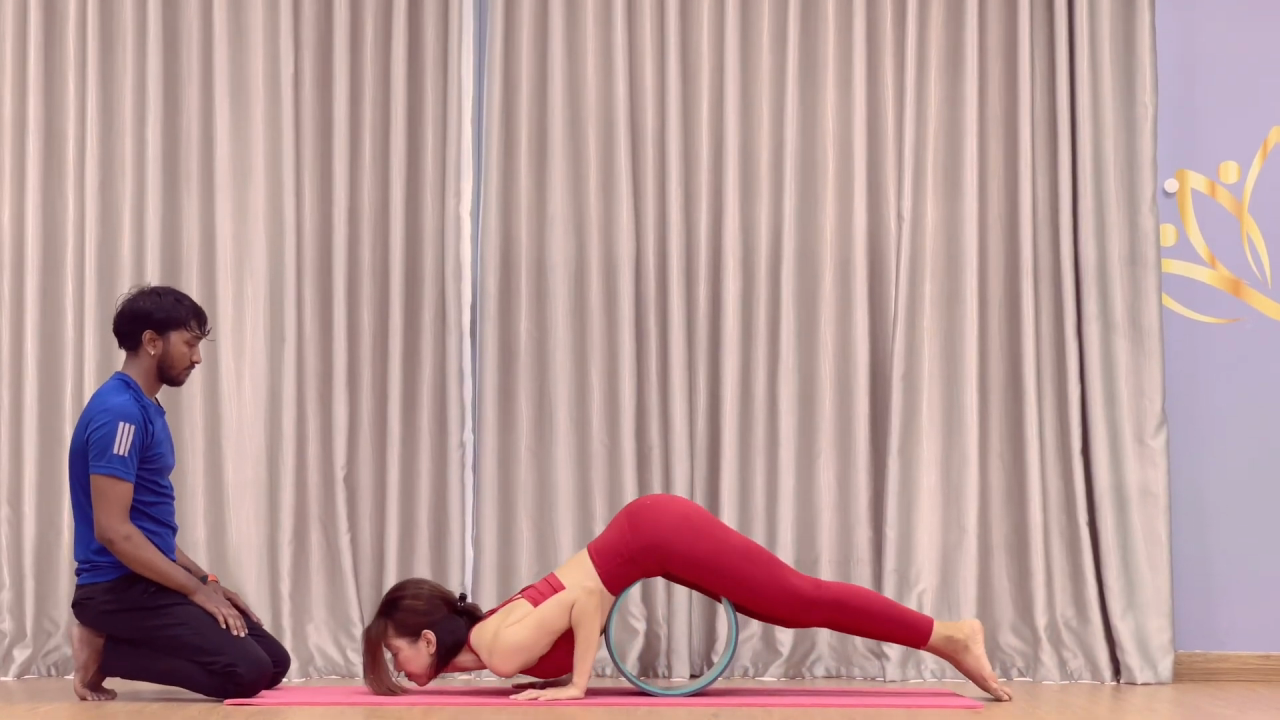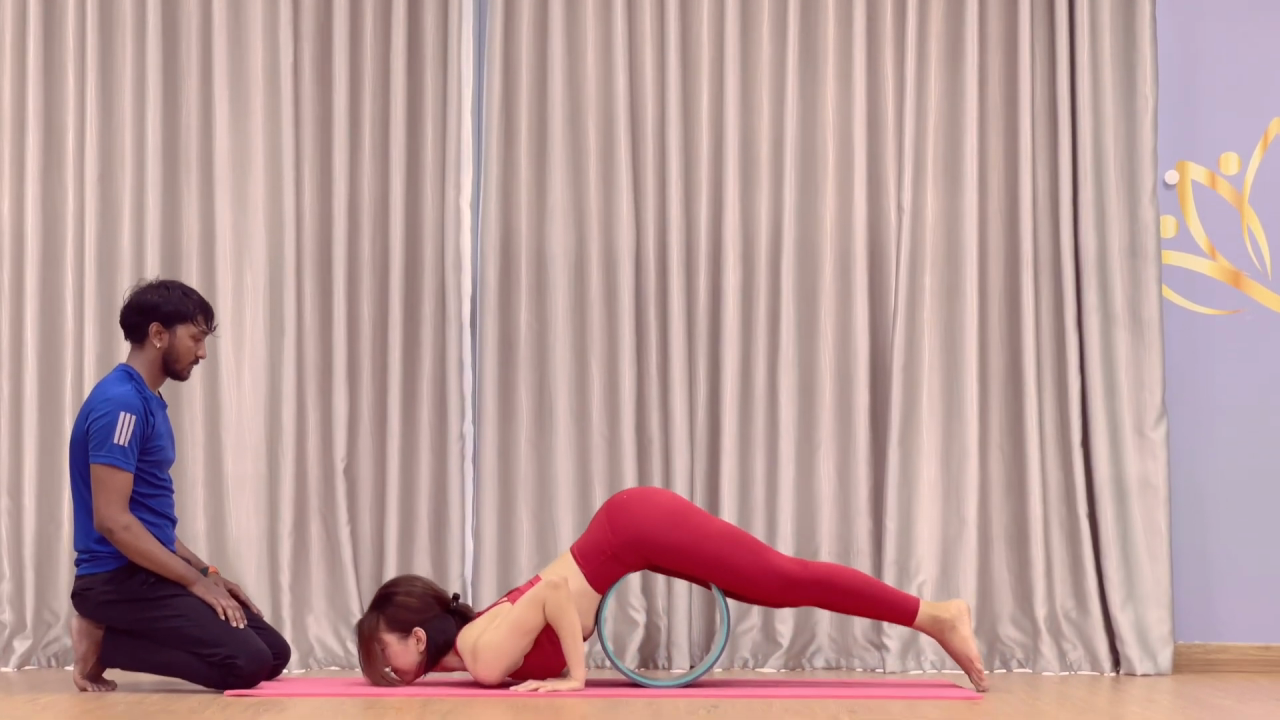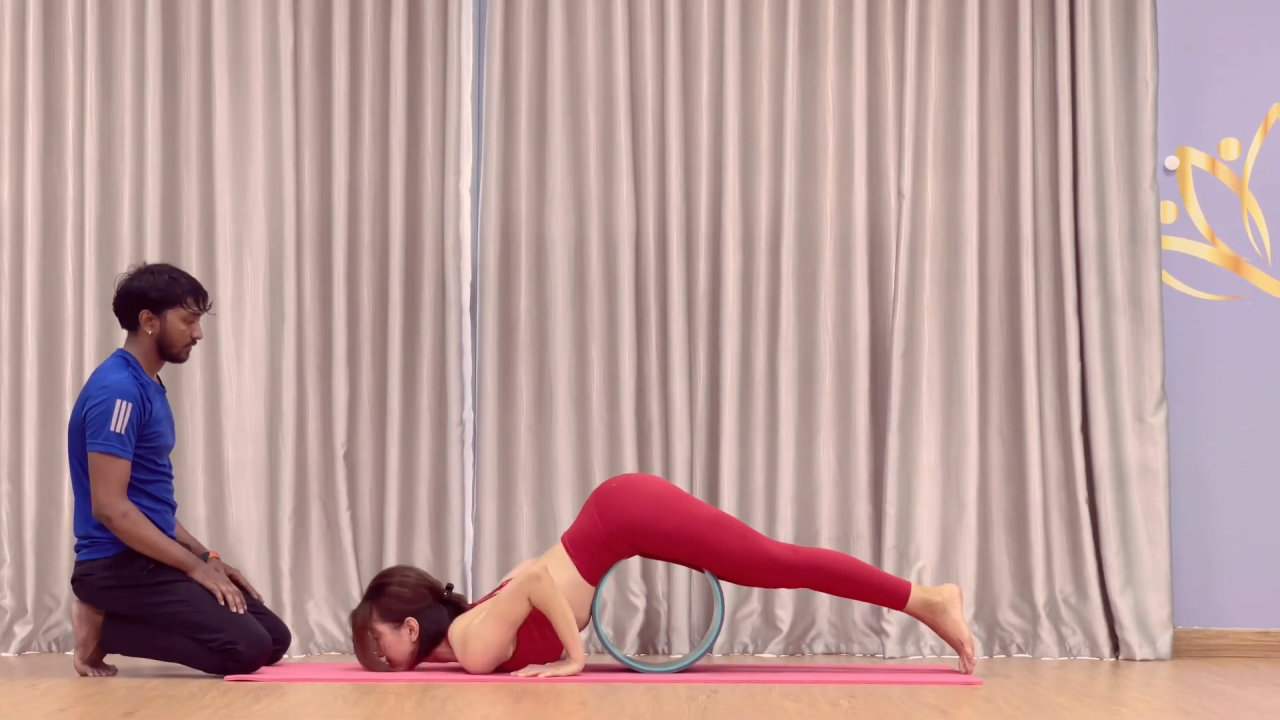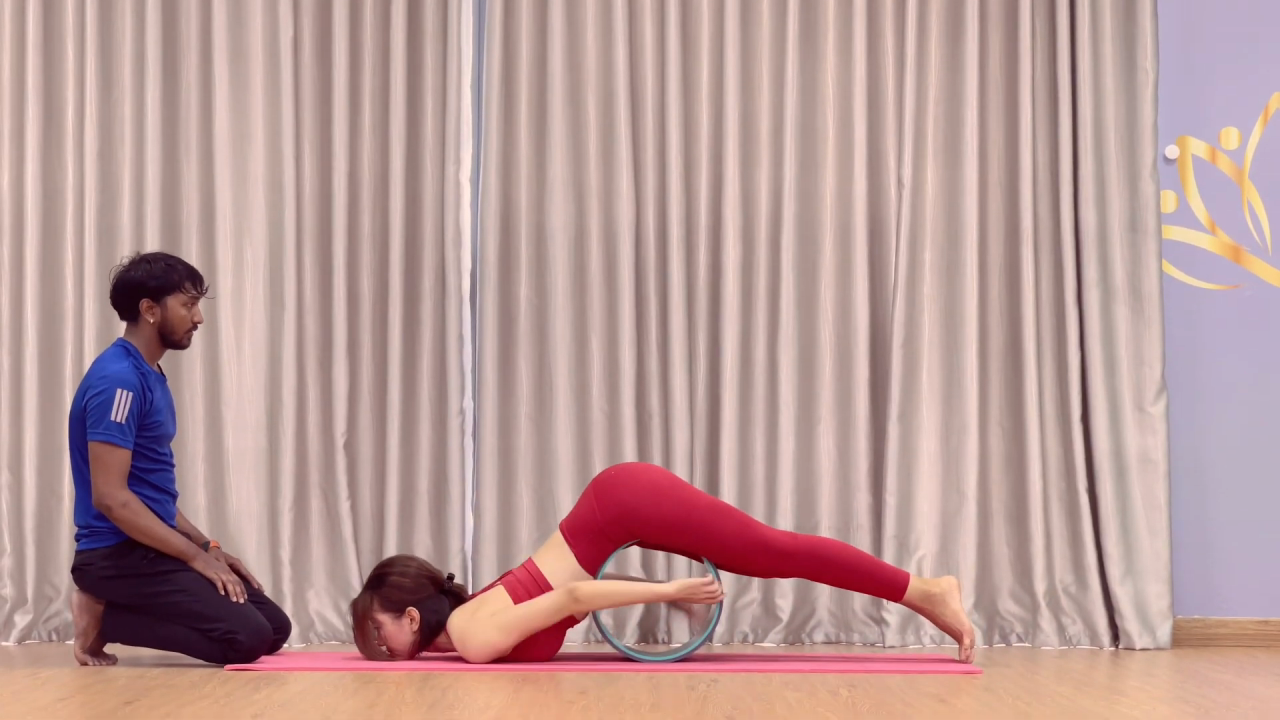
dt=0.5s
person 1, frame 1
left shoulder: (502, 651)
right shoulder: (487, 632)
left elbow: (584, 597)
left wrist: (576, 683)
right wrist: (562, 676)
left hip: (658, 533)
right hip: (652, 529)
left knee: (803, 599)
right knee: (794, 605)
left ankle: (948, 635)
right ankle: (946, 637)
person 1, frame 2
left shoulder: (487, 657)
right shoulder: (471, 641)
left elbow: (556, 587)
left wrist: (574, 675)
right wrist: (560, 664)
left hip: (639, 528)
right hip: (632, 527)
left knee: (788, 580)
right knee: (779, 588)
left ankle: (935, 616)
right ankle: (934, 617)
person 1, frame 3
left shoulder: (476, 650)
right shoulder: (466, 633)
left elbow: (533, 576)
left wrist: (575, 656)
right wrist: (562, 645)
left hip: (628, 512)
right hip: (625, 510)
left knee: (778, 563)
right knee: (769, 567)
left ankle: (926, 599)
right ankle: (924, 599)
person 1, frame 4
left shoulder: (473, 640)
right shoulder: (464, 621)
left elbow: (571, 599)
left wrist: (668, 591)
left hip: (626, 502)
right hip: (622, 504)
left knee: (777, 551)
right knee: (765, 559)
left ankle: (924, 591)
right ankle: (923, 592)
person 2, frame 1
left shoulder: (147, 409)
right shoulder: (119, 411)
right elbow: (114, 531)
left wrist: (206, 581)
right wrist: (197, 589)
left hip: (148, 581)
right hip: (119, 587)
left knee: (274, 662)
right knee: (247, 671)
left ankle: (109, 644)
right ankle: (102, 652)
person 2, frame 2
left shoulder: (148, 401)
right shoulder: (121, 402)
right elbow: (112, 520)
left wrist: (206, 572)
right wrist: (196, 580)
left hip: (147, 572)
right hip: (119, 578)
left knee: (273, 653)
right knee: (246, 662)
left ankle: (110, 635)
right ankle: (101, 643)
person 2, frame 3
left shoulder: (148, 387)
right shoulder: (117, 390)
right elbow: (111, 508)
left wrist: (206, 557)
right wrist: (196, 566)
left hip: (148, 558)
right hip: (119, 564)
left knee: (274, 638)
right knee: (247, 648)
left ankle: (108, 621)
right ankle: (102, 629)
person 2, frame 4
left shoulder: (149, 376)
right shoulder: (118, 379)
right elbow: (111, 498)
left wrist: (207, 547)
right wrist: (196, 556)
left hip: (148, 548)
right hip: (119, 554)
left knee: (274, 628)
right knee: (247, 638)
left ankle: (109, 610)
right ankle: (101, 618)
